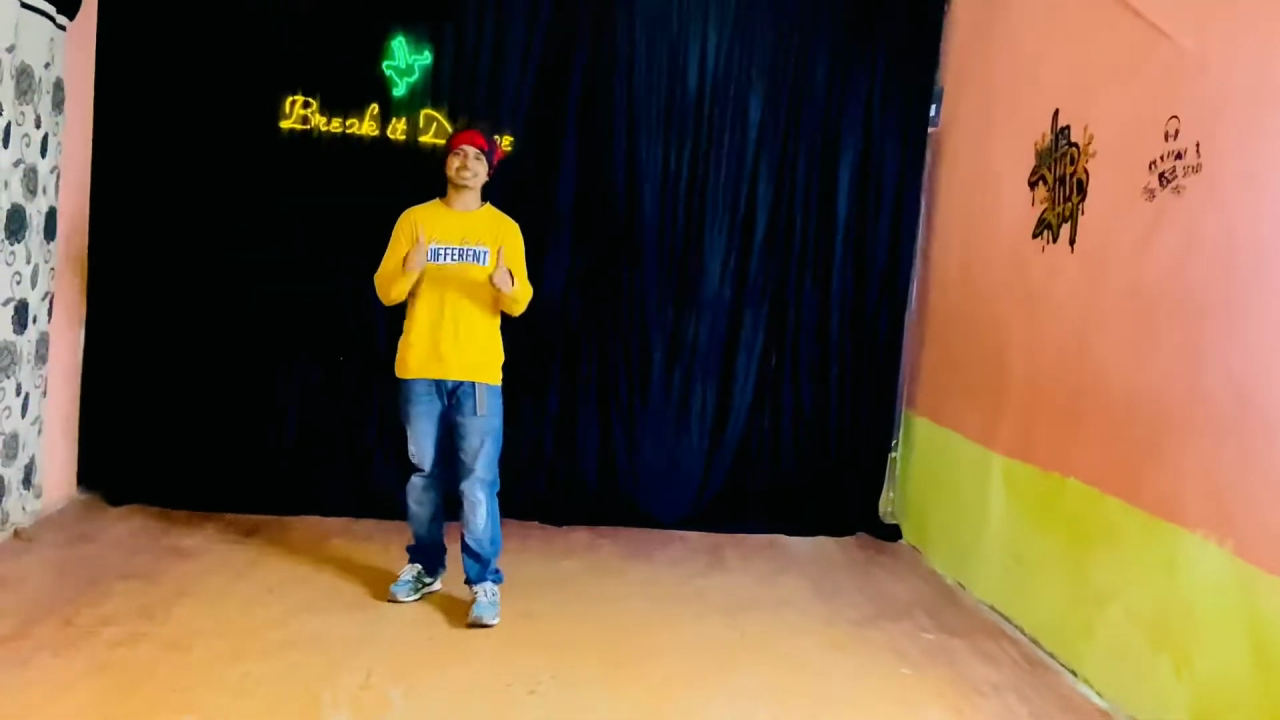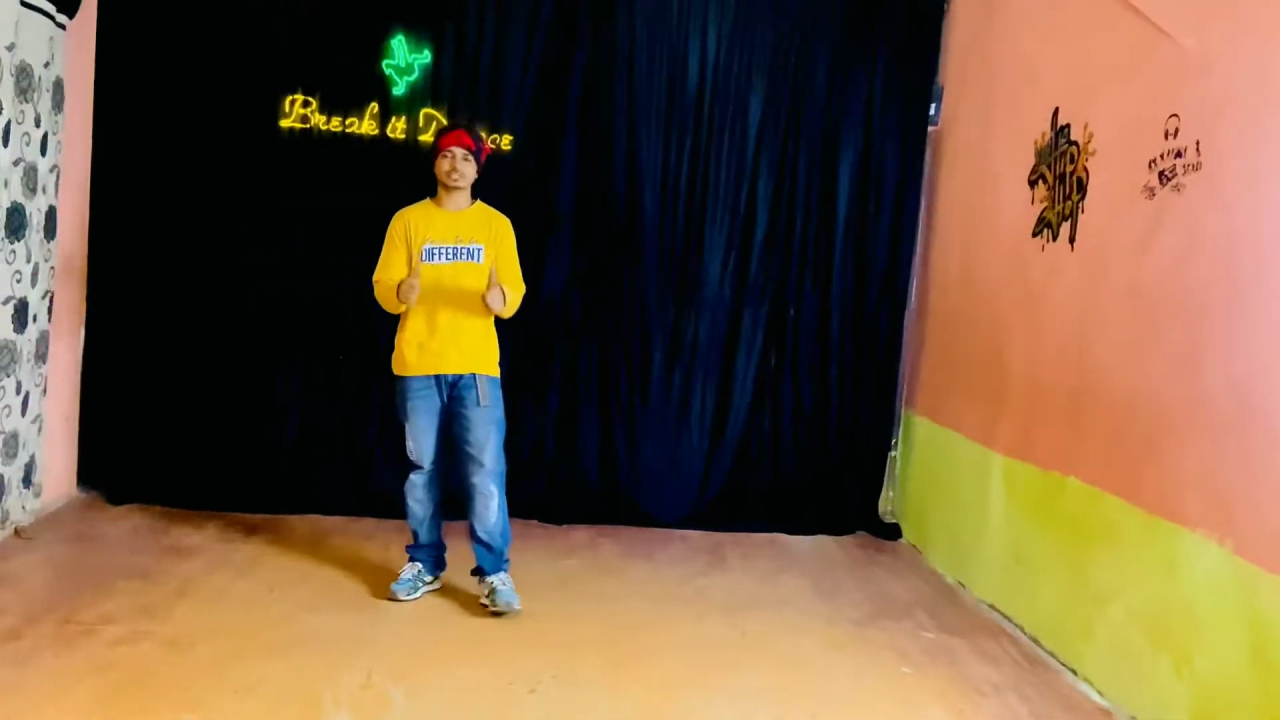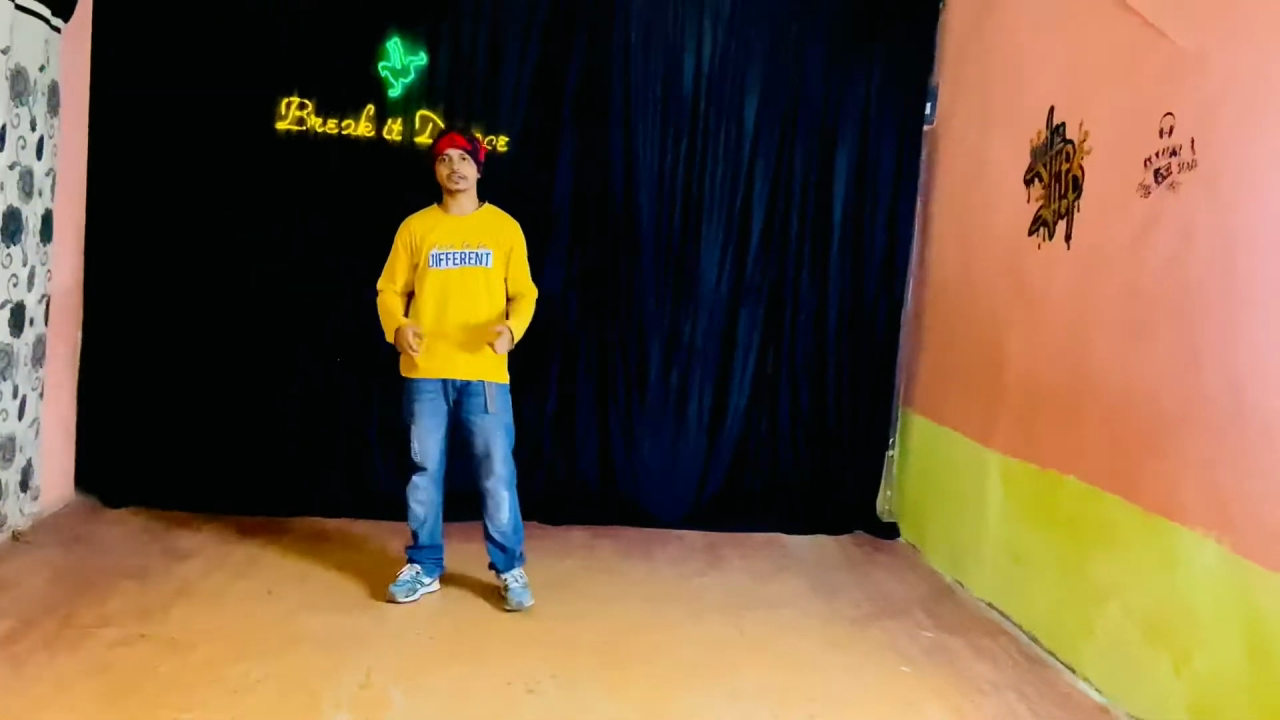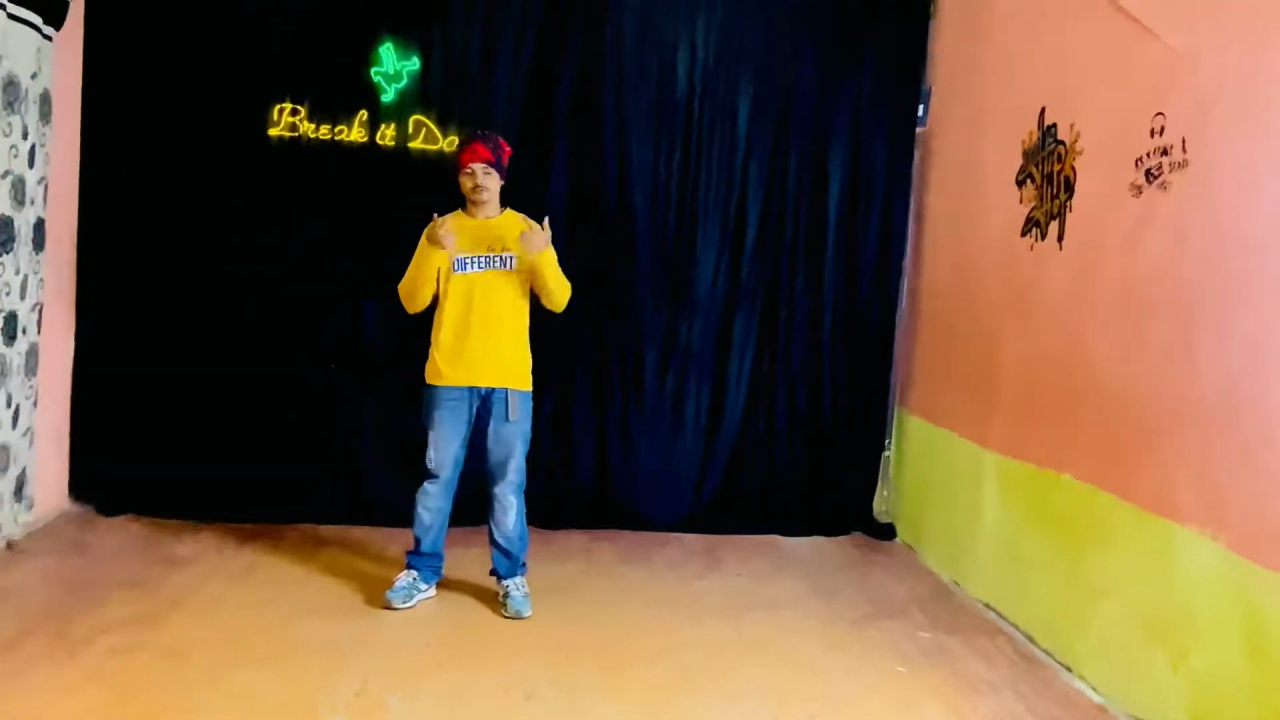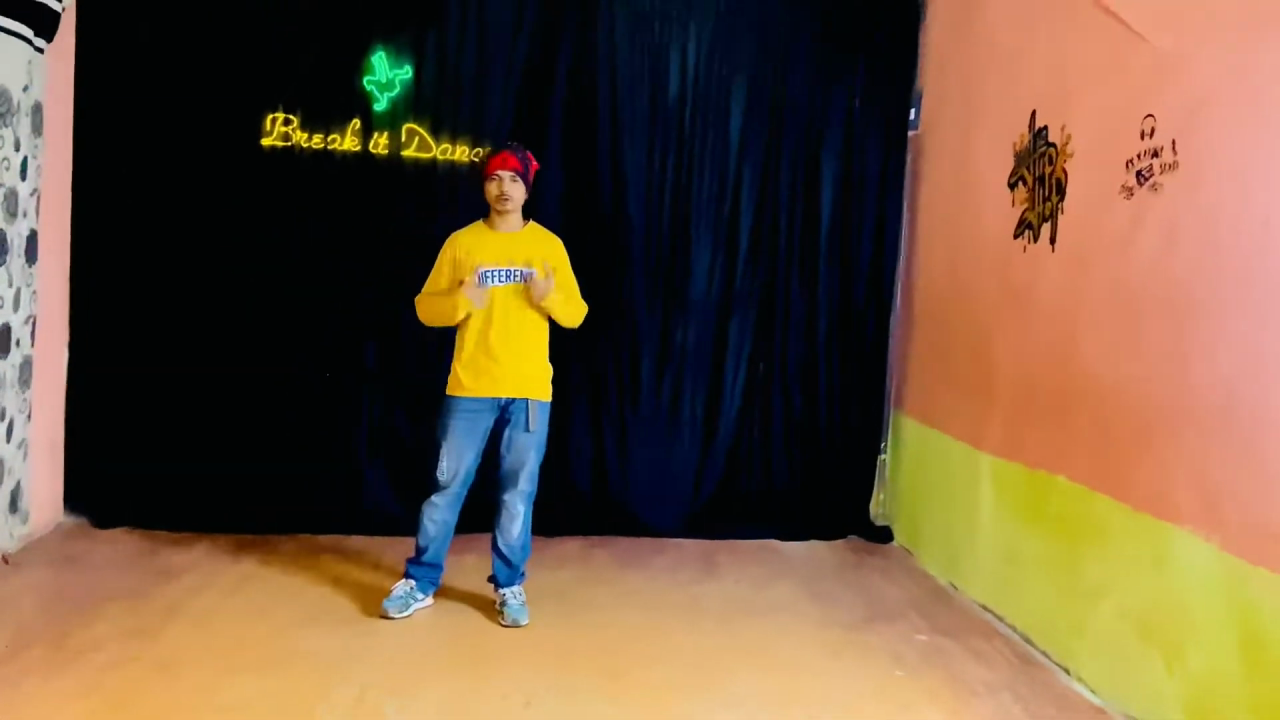
dt=0.3s
person 1, frame 1
left shoulder: (505, 228)
right shoulder: (414, 219)
left elbow: (519, 305)
right elbow: (386, 292)
left wrist: (508, 285)
right wrist: (407, 269)
left hip: (478, 372)
right hip: (420, 369)
left knee: (479, 478)
right knee: (423, 472)
left ankle: (484, 582)
right ankle: (425, 566)
person 1, frame 2
left shoulder: (496, 224)
right shoulder: (407, 220)
left elbow: (514, 289)
right elbow: (384, 284)
left wrist: (500, 299)
right wrist: (401, 294)
left hip: (476, 366)
right hip: (418, 365)
left knee: (486, 468)
right knee: (422, 467)
left ankle: (494, 573)
right ankle: (425, 564)
person 1, frame 3
left shoulder: (505, 227)
right shoulder: (415, 227)
left elbow: (524, 294)
right elbow: (389, 291)
left wrist: (512, 329)
right wrist: (398, 329)
left hip: (485, 372)
right hip: (426, 372)
left knee: (497, 472)
right knee: (426, 470)
left ankle: (510, 568)
right ankle: (424, 566)
person 1, frame 4
left shoulder: (529, 232)
right shoulder: (440, 231)
left elbow: (559, 300)
right elbow: (412, 301)
left wrist: (541, 258)
right wrist: (434, 252)
left hip: (510, 378)
right hip: (450, 377)
left knee: (508, 481)
right knee: (438, 474)
left ankle: (511, 577)
right ankle: (422, 572)
person 1, frame 5
left shoulder: (548, 245)
right shoulder: (461, 242)
left elbow: (576, 315)
right elbow: (425, 309)
left wrist: (551, 298)
right wrist: (459, 301)
left hip: (529, 390)
right hip: (470, 387)
left knee: (519, 490)
right knee: (448, 484)
left ankle: (509, 585)
right ankle: (420, 581)
